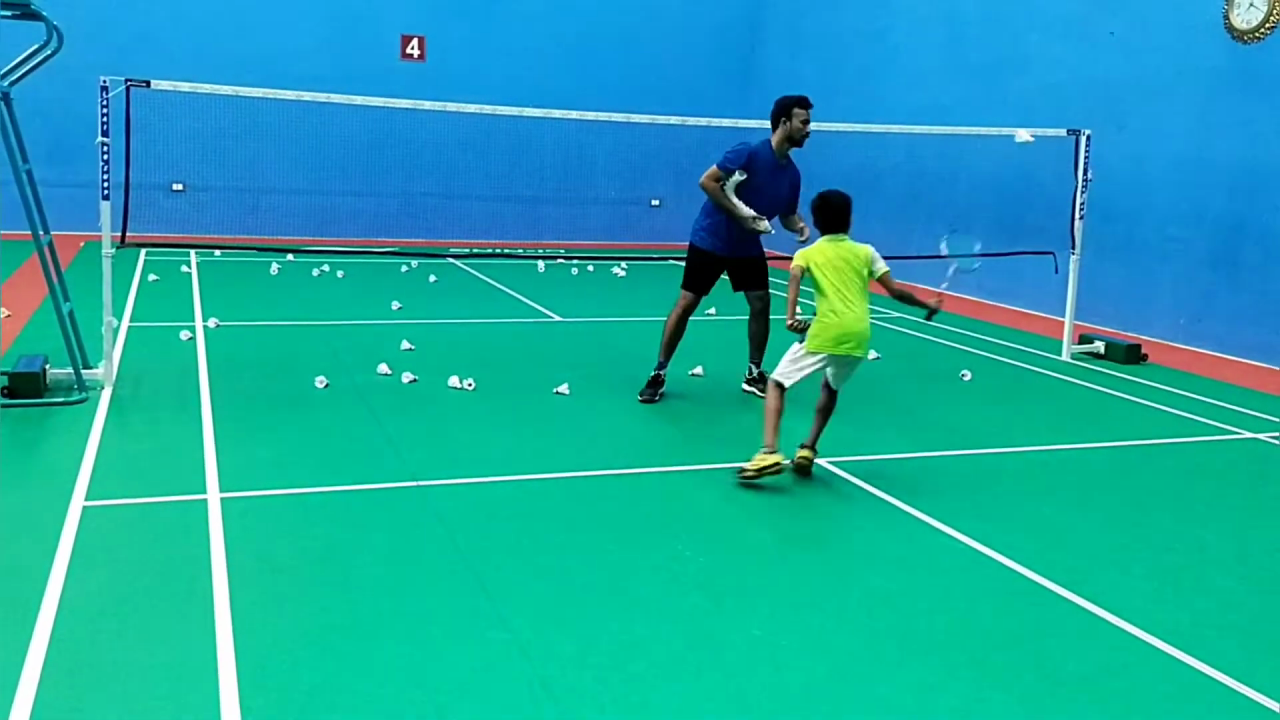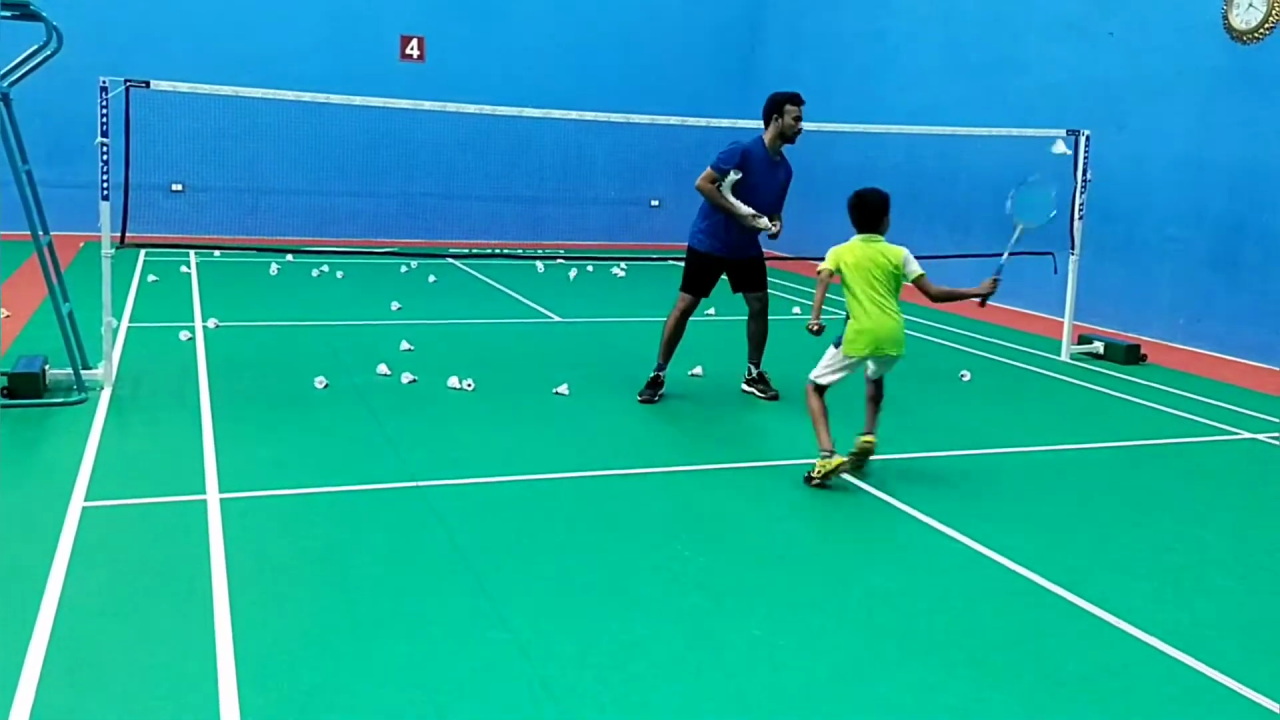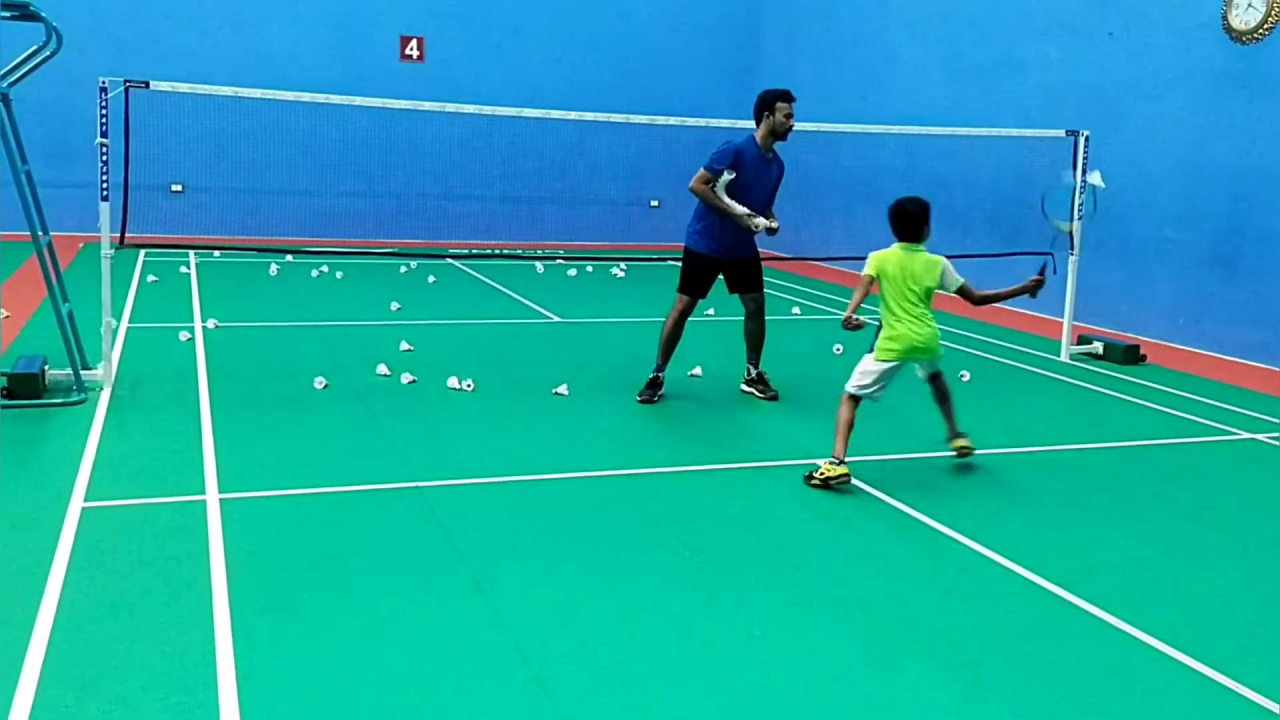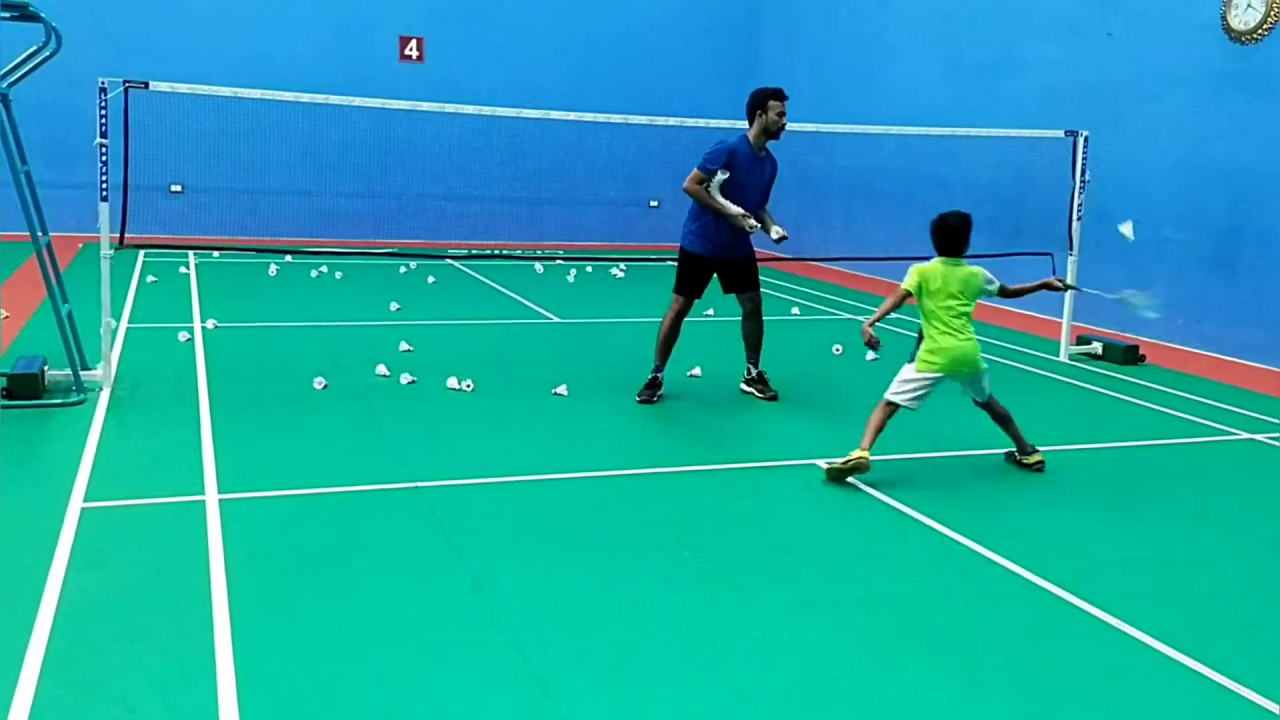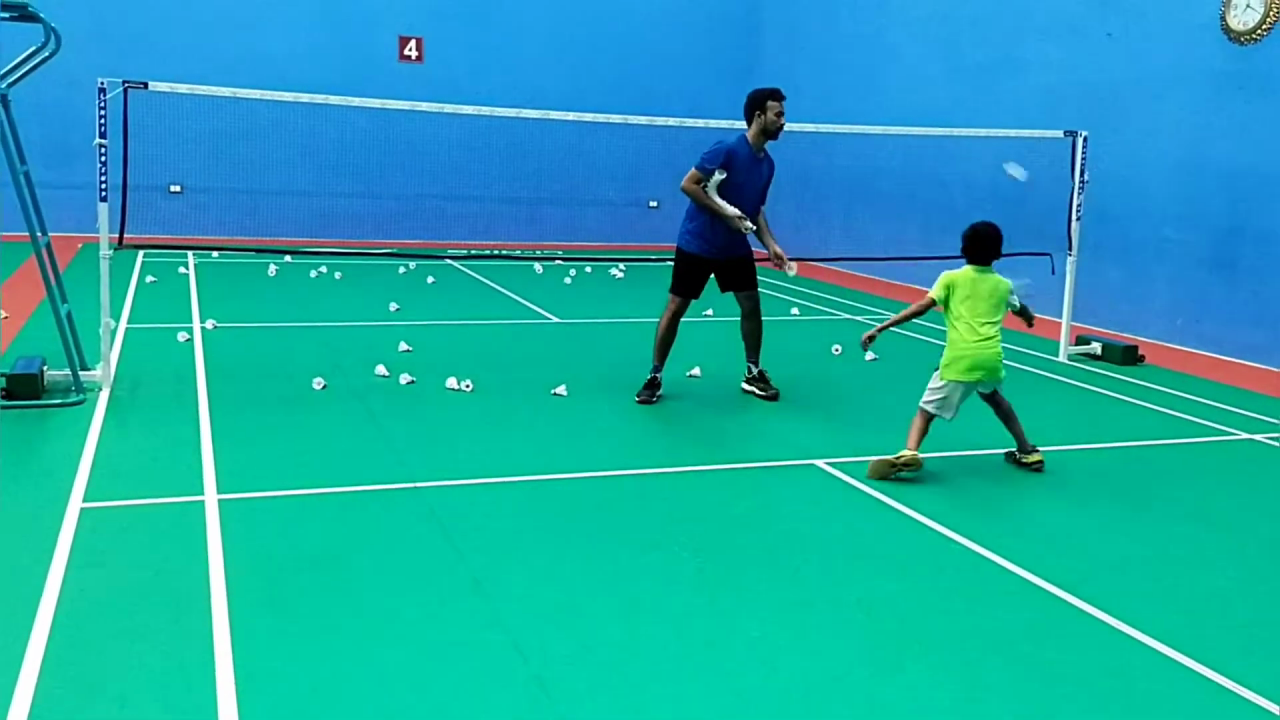
dt=0.1s
person 1, frame 1
left shoulder: (790, 173)
right shoulder: (747, 152)
left elbow: (787, 216)
right elbow: (707, 182)
left wrist: (801, 226)
right wrist: (740, 215)
left hip: (746, 247)
right hip: (709, 241)
left knee: (761, 305)
right knee: (686, 305)
left ankle: (754, 374)
right ankle: (658, 374)
person 1, frame 2
left shoulder: (784, 168)
right shoulder: (742, 151)
right elbow: (702, 183)
left wrist: (776, 225)
right wrist: (739, 213)
left hip: (747, 248)
right hip: (708, 242)
left knee: (759, 306)
right knee: (685, 306)
left ankle: (753, 374)
right ankle: (658, 375)
person 1, frame 3
left shoulder: (776, 165)
right shoulder: (735, 150)
right elbow: (696, 185)
left wrist: (771, 220)
right wrist: (733, 213)
left hip: (742, 248)
right hip: (704, 243)
left knee: (756, 306)
right knee: (683, 307)
left ankle: (752, 375)
right ankle: (657, 376)
person 1, frame 4
left shoulder: (770, 163)
right shoulder: (729, 150)
right elbow: (690, 185)
left wrist: (772, 227)
right wrist: (729, 213)
left hip: (739, 248)
right hip: (701, 244)
left knee: (753, 306)
right knee: (679, 307)
left ankle: (753, 375)
right ankle: (656, 376)
person 1, frame 5
left shoulder: (768, 163)
right shoulder: (727, 150)
right elbow: (688, 184)
left wrist: (770, 244)
right wrist: (725, 214)
left hip: (736, 248)
right hip: (697, 243)
left knee: (752, 305)
right knee: (676, 307)
left ankle: (753, 373)
right ankle: (655, 376)
person 2, frame 1
left shoulder: (806, 254)
right shoulder: (865, 252)
left elbow: (795, 277)
right elbow: (894, 291)
left wrist: (790, 316)
right wrist: (930, 306)
left hip: (822, 333)
right hip: (854, 337)
left knee: (776, 385)
right knee: (830, 389)
left ankle: (769, 453)
right ankle: (807, 450)
person 2, frame 2
left shoulder: (839, 253)
right shoulder: (899, 254)
left elbow: (823, 280)
right elbow: (934, 294)
left wrist: (815, 315)
right wrist: (981, 291)
left hip: (858, 336)
right hip: (892, 336)
left knee: (815, 388)
right knee: (875, 378)
left ankle: (827, 456)
right ankle: (868, 436)
person 2, frame 3
left shoulder: (878, 259)
right shoulder: (937, 264)
left elbow: (864, 286)
right elbow: (974, 298)
left wrist: (849, 314)
right wrist: (1024, 288)
left hip: (892, 342)
right hip: (927, 340)
left knee: (850, 397)
right knee: (934, 376)
left ankle: (837, 463)
right ankle: (956, 437)
person 2, frame 4
left shoulder: (920, 272)
right shoulder: (978, 275)
left elbow: (897, 299)
right elbow: (1008, 292)
left wrist: (870, 323)
right wrist: (1044, 285)
left hip: (933, 355)
right hip: (968, 354)
left knee: (888, 404)
right knee: (984, 400)
left ankle: (860, 454)
right ankle: (1026, 451)
person 2, frame 5
left shoulder: (951, 278)
right shoulder: (1003, 287)
left elbow: (920, 308)
right elbow: (1023, 312)
left wrist: (879, 328)
right wrist: (1031, 318)
left hip: (959, 361)
right hip: (990, 359)
left knee: (926, 412)
right knee: (992, 395)
left ankle: (909, 453)
right ankle: (1028, 452)
